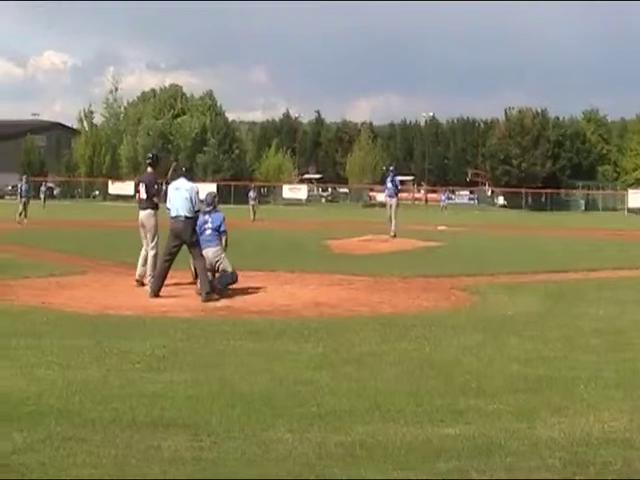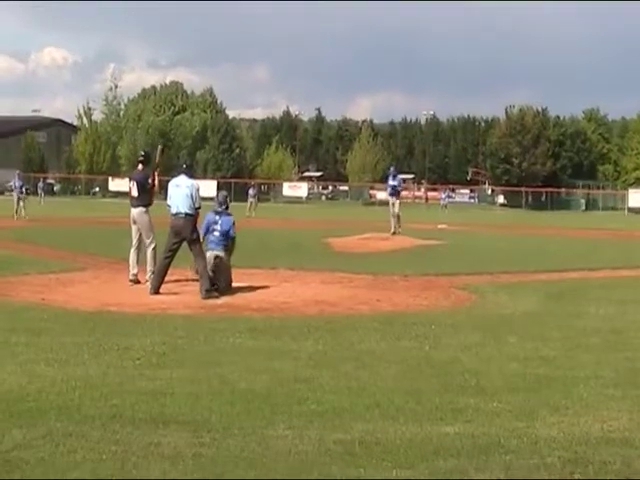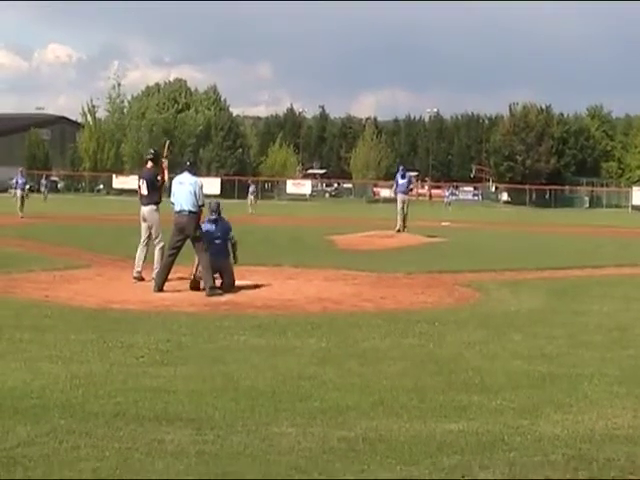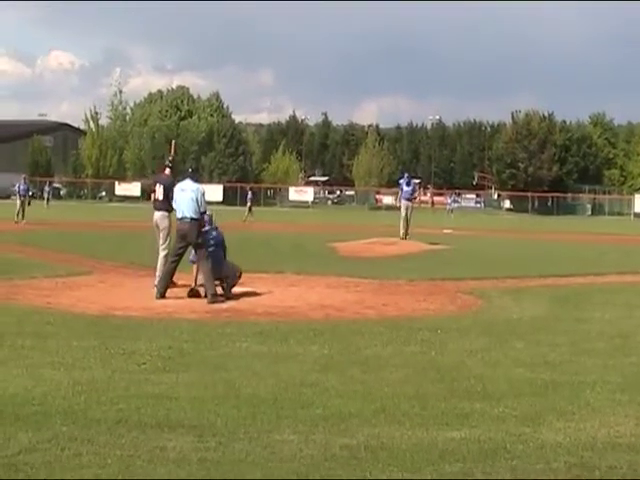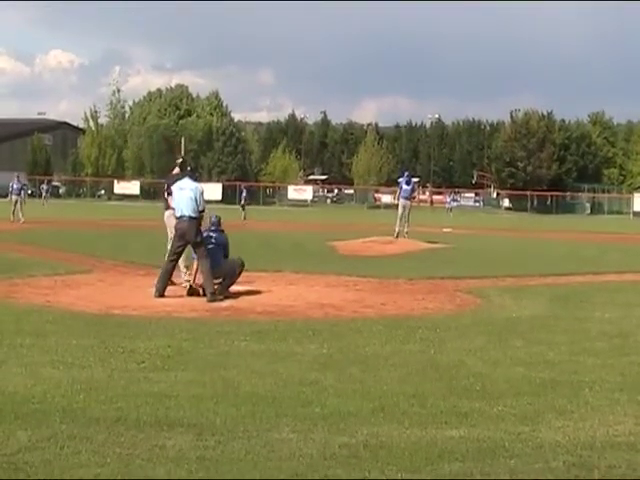
dt=0.5s
person 1, frame 1
left shoulder: (171, 186)
right shoulder: (192, 187)
left elbow: (169, 207)
right elbow: (196, 210)
left wrist: (174, 218)
right wrist: (193, 224)
left hip: (174, 224)
right hip: (187, 224)
left knee: (167, 258)
right knee: (198, 258)
left ankle: (154, 290)
right ankle: (206, 292)
person 1, frame 2
left shoulder: (171, 183)
right shoulder: (192, 184)
left elbow: (169, 204)
right elbow: (197, 207)
left wrist: (175, 214)
left hip: (174, 221)
right hip: (188, 221)
left knee: (167, 254)
right knee: (199, 255)
left ankle: (154, 287)
right ankle: (206, 290)
person 1, frame 3
left shoulder: (175, 180)
right shoulder: (196, 181)
left elbow: (173, 201)
right elbow: (200, 205)
left wrist: (179, 211)
right wrist: (198, 218)
left hip: (178, 218)
right hip: (191, 218)
left knee: (171, 252)
right knee: (202, 252)
left ankle: (158, 284)
right ankle: (209, 287)
person 1, frame 4
left shoulder: (177, 187)
right shoulder: (198, 188)
left elbow: (175, 208)
right elbow: (202, 211)
left wrist: (181, 217)
right wrist: (200, 225)
left hip: (180, 225)
right hip: (193, 225)
left knee: (173, 259)
right knee: (203, 259)
left ankle: (160, 291)
right ankle: (211, 294)
person 1, frame 5
left shoulder: (175, 186)
right shoulder: (197, 187)
left elbow: (174, 206)
right elbow: (201, 211)
left wrist: (180, 217)
right wrist: (198, 224)
left hip: (179, 224)
right hip: (192, 224)
left knee: (172, 257)
right knee: (203, 257)
left ankle: (159, 290)
right ankle: (210, 293)
person 2, frame 1
left shoulder: (141, 178)
right shoulder: (153, 178)
left elbow: (137, 197)
right elbow: (156, 199)
right wrist: (162, 192)
left hip: (141, 213)
right hip: (150, 213)
left knee: (145, 246)
right knee: (152, 247)
left ankle: (139, 276)
right ankle: (150, 280)
person 2, frame 2
left shoulder: (132, 175)
right shoulder: (145, 174)
left elbow: (131, 193)
right elbow: (154, 189)
right wrist: (155, 177)
left hip: (133, 210)
right hip: (142, 210)
left knee: (135, 244)
right knee: (150, 244)
left ankle: (133, 276)
right ankle: (150, 275)
person 2, frame 3
left shoulder: (141, 173)
right shoulder: (154, 172)
left elbow: (139, 193)
right elbow: (166, 183)
right wrist: (165, 169)
left hip: (143, 208)
right hip: (152, 208)
left knee: (143, 242)
right knee: (158, 243)
left ankle: (137, 272)
right ankle: (156, 274)
person 2, frame 4
left shoulder: (156, 179)
right shoulder: (171, 181)
left elbow: (152, 198)
right elbow: (172, 202)
left hip: (155, 214)
right hip: (164, 214)
left knee: (162, 248)
right knee: (164, 249)
right ankle: (159, 280)
person 2, frame 5
left shoulder: (170, 178)
right shoulder: (174, 178)
right elbow: (170, 199)
left hip: (169, 214)
right hip: (172, 214)
left knee: (171, 247)
right ankle: (185, 277)
